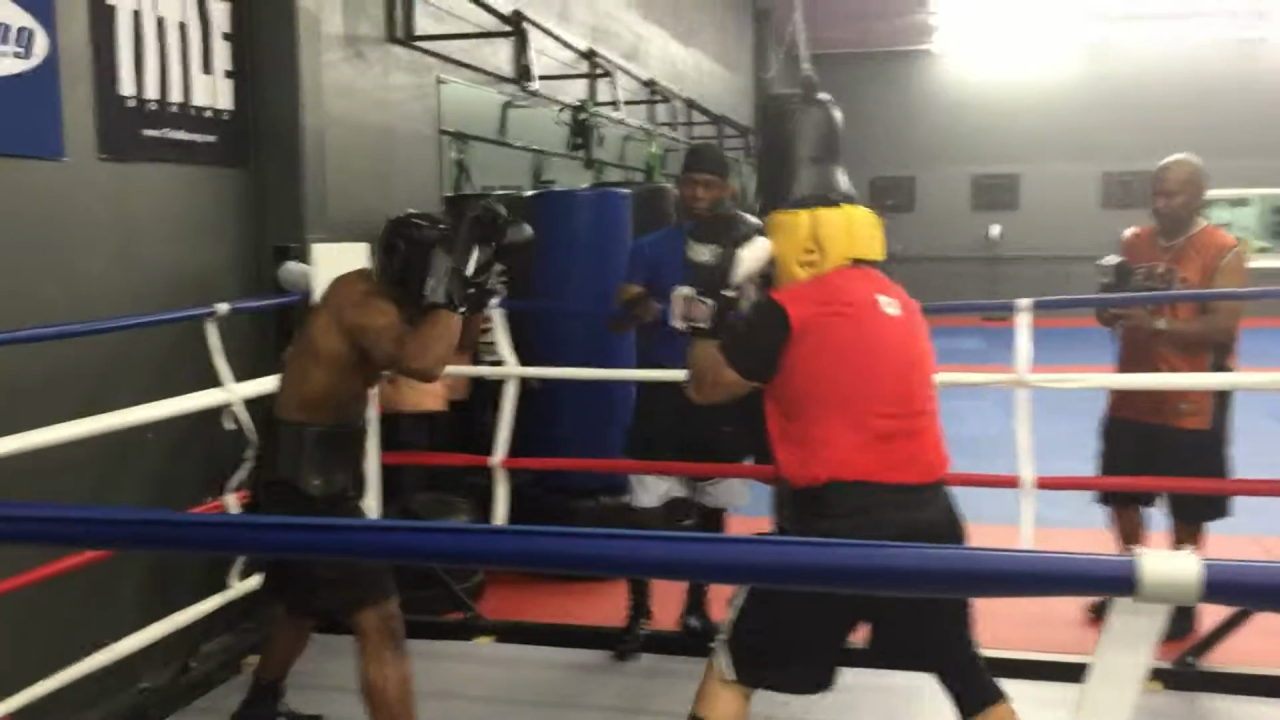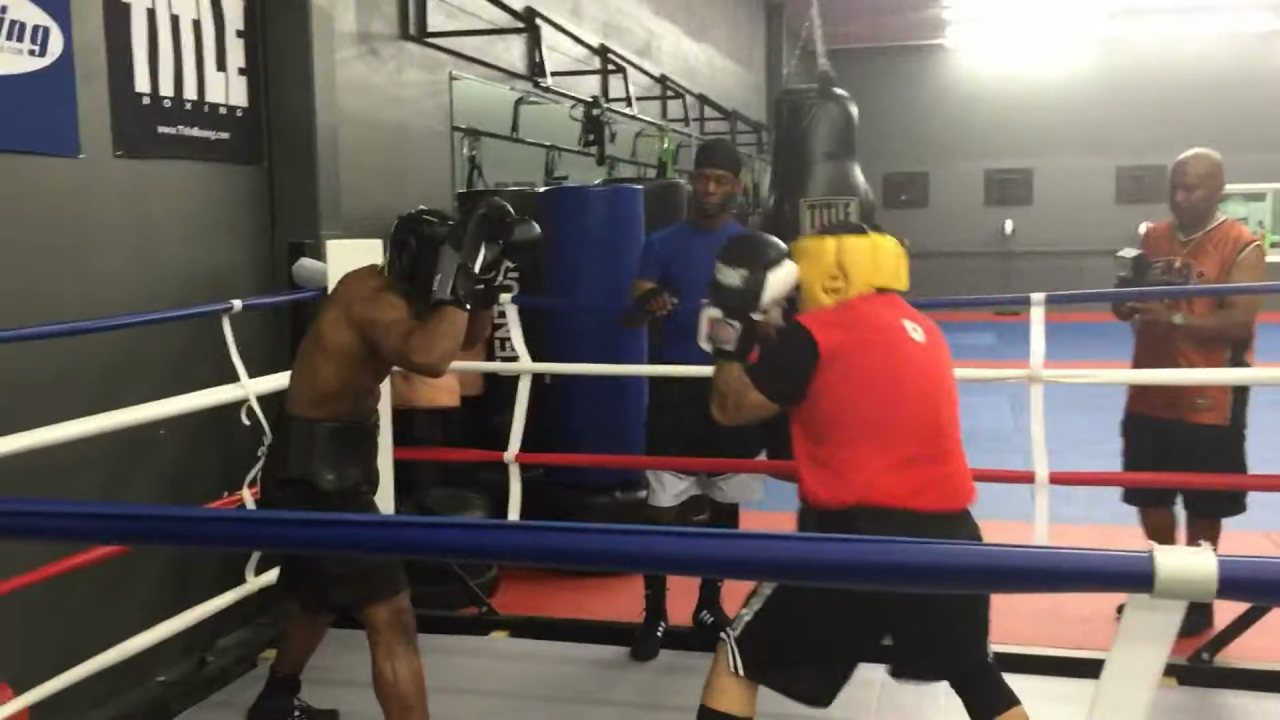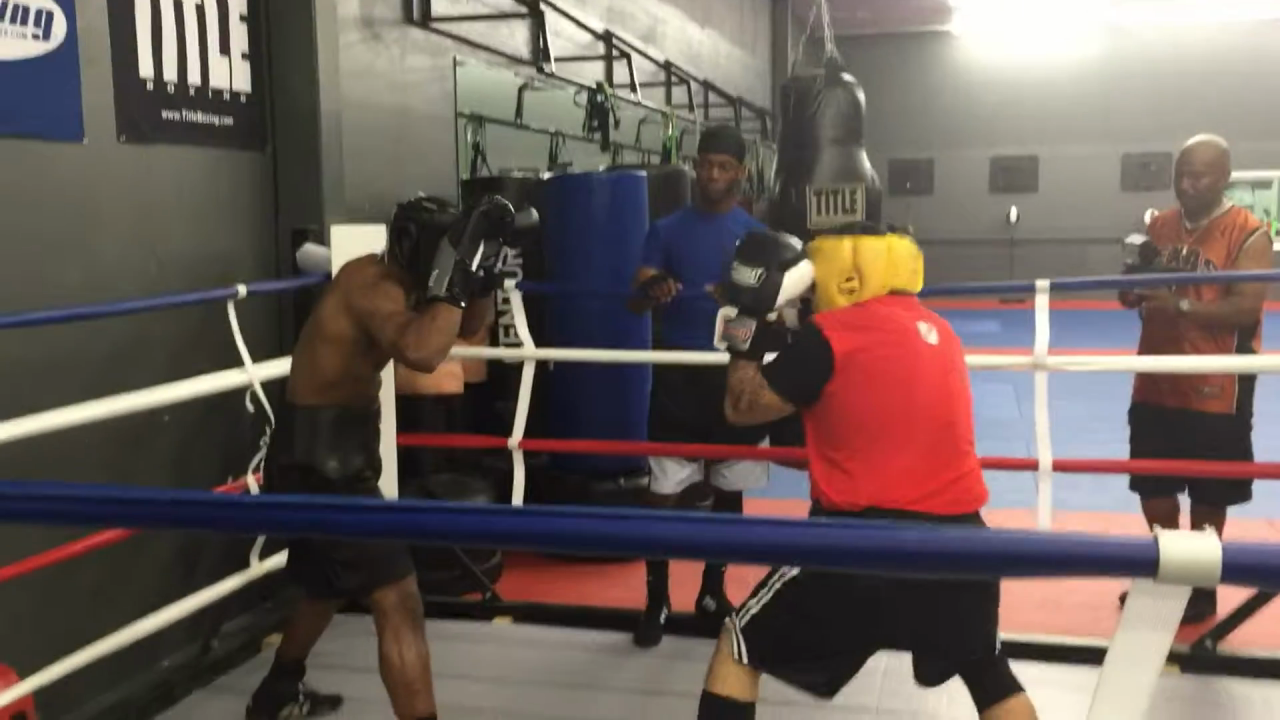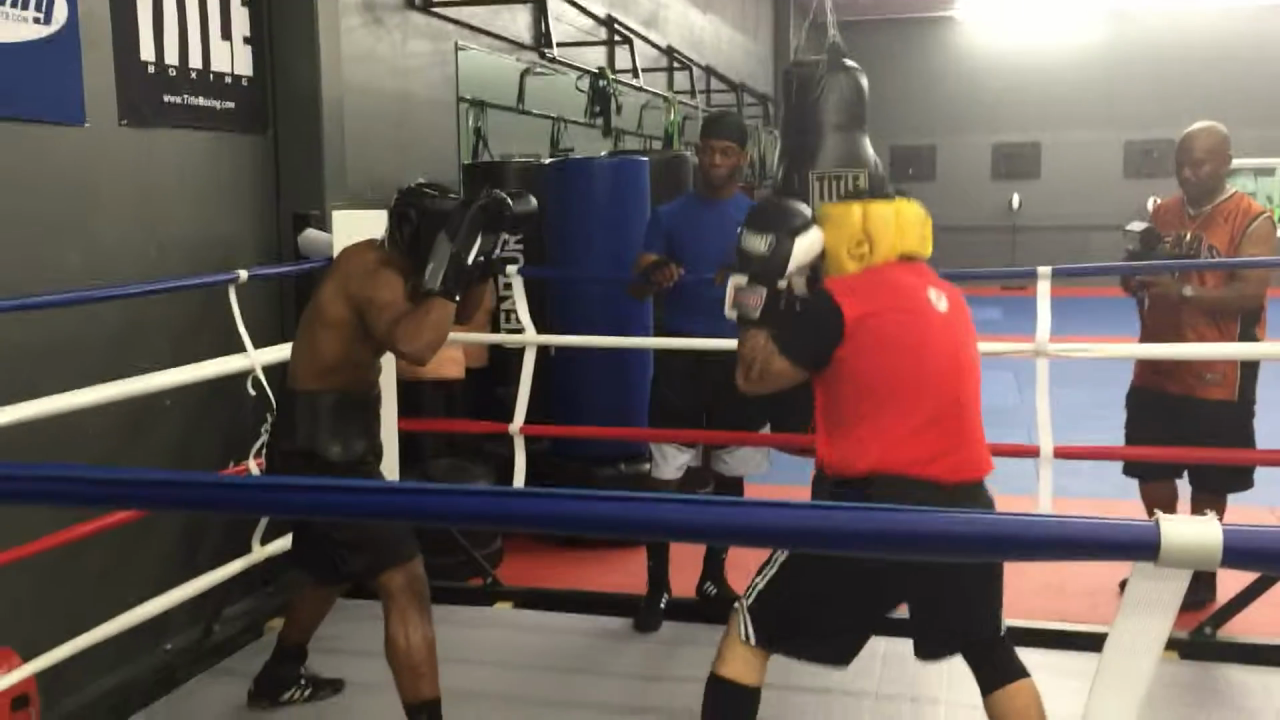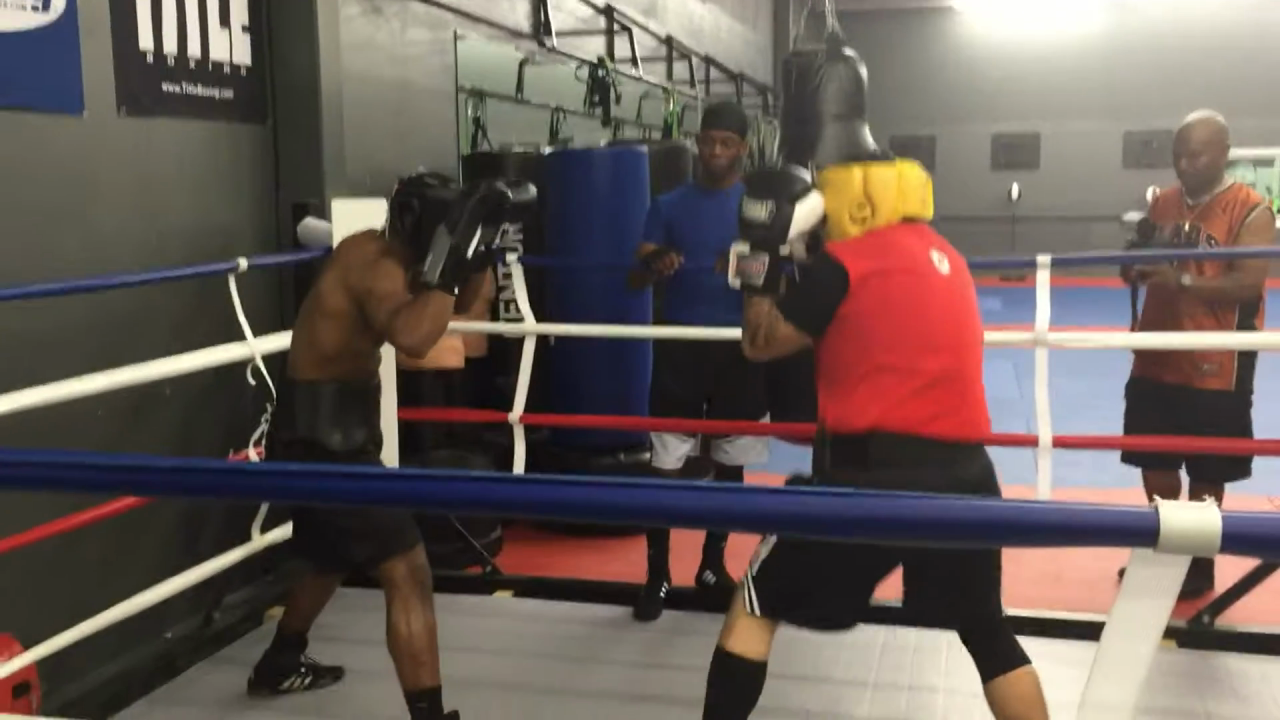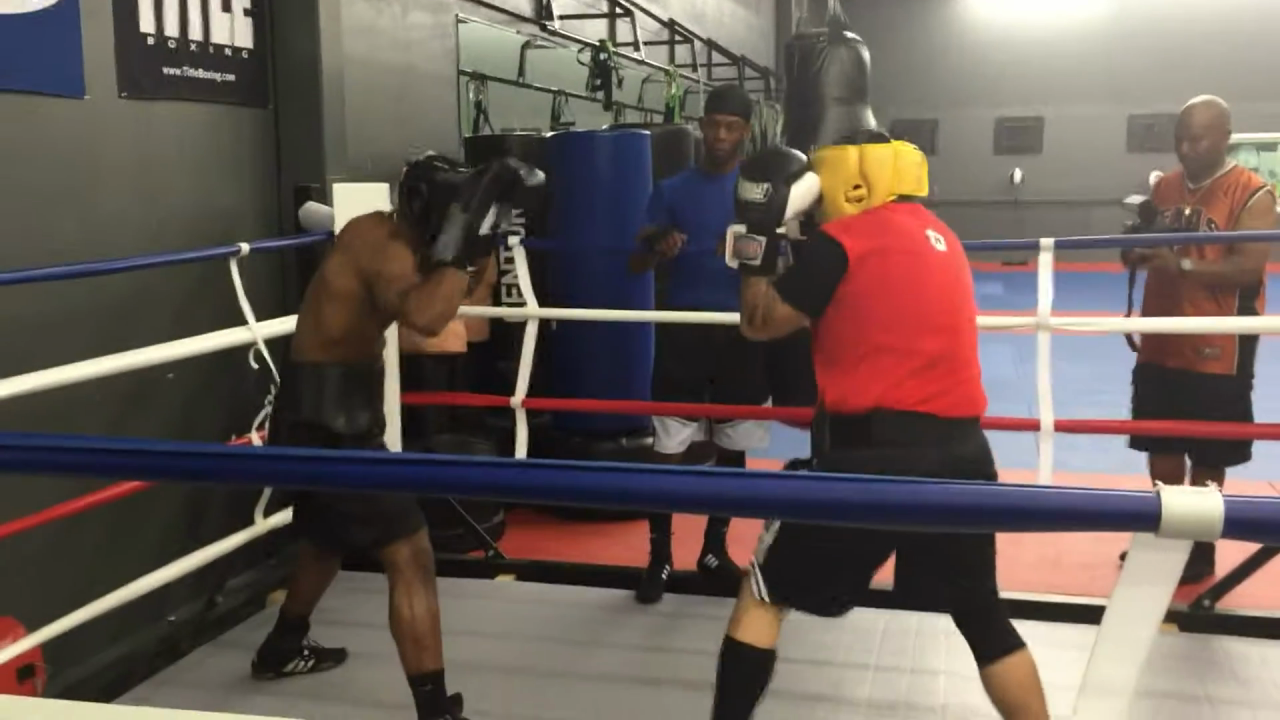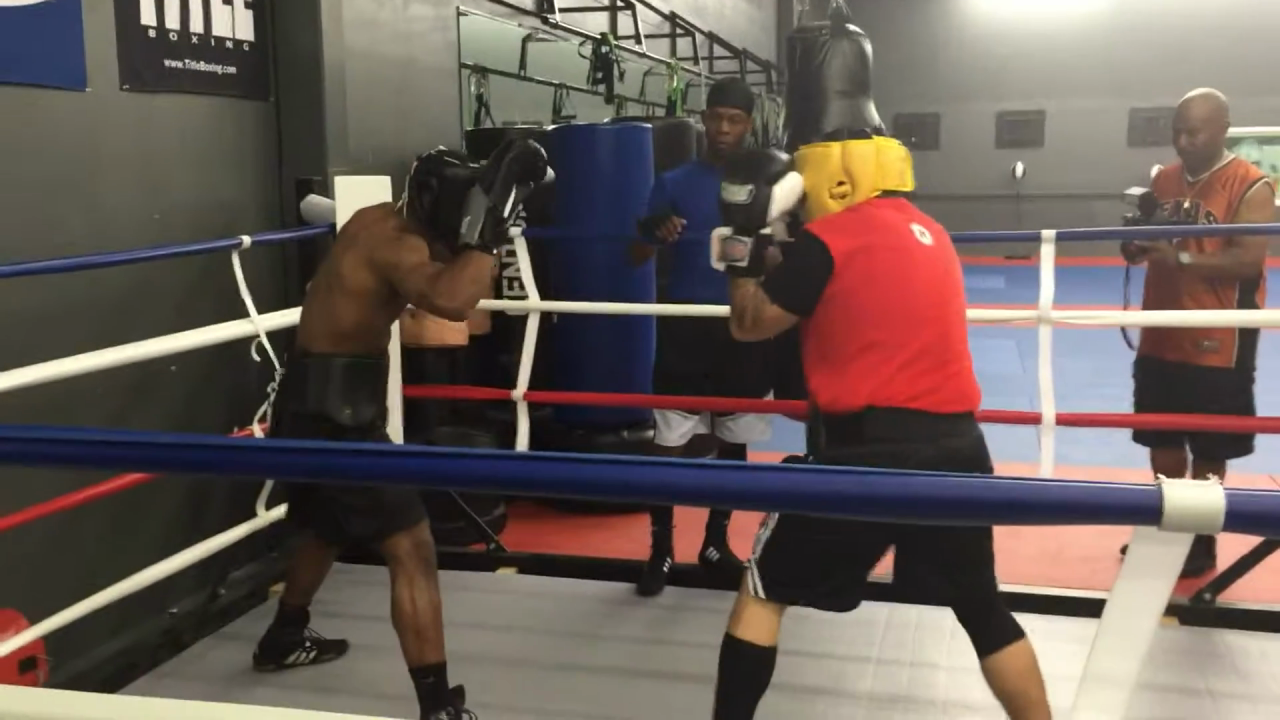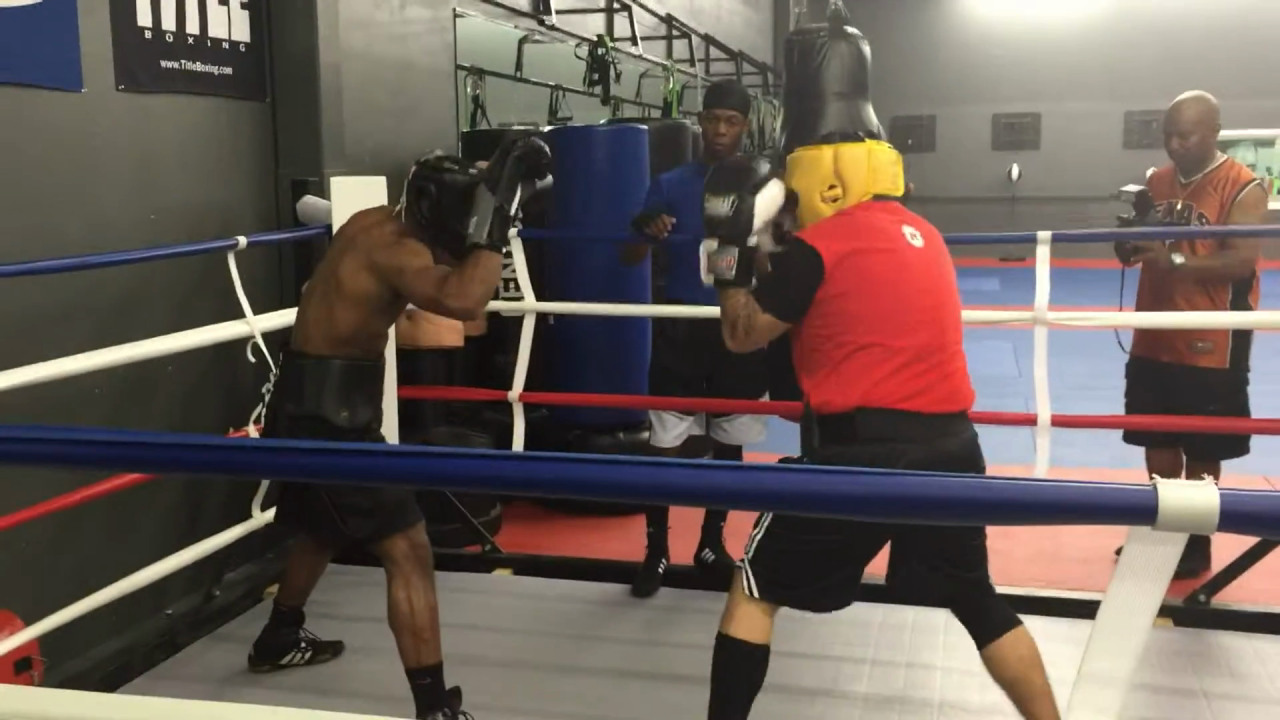
dt=0.1s
person 1, frame 1
left shoulder: (790, 308)
right shoulder: (901, 301)
left elbow: (706, 387)
left wrist: (704, 305)
left hip: (835, 524)
right hip: (926, 516)
person 1, frame 2
left shoulder: (814, 334)
right shoulder: (922, 330)
left elbow: (730, 409)
left wrist: (731, 317)
left hip: (859, 540)
right hip: (948, 537)
left knee: (737, 663)
right knee: (976, 678)
person 1, frame 3
left shoulder: (832, 336)
right shoulder: (938, 333)
left elbow: (743, 409)
left wrist: (745, 319)
left knee: (738, 652)
right knee: (985, 668)
person 1, frame 4
left shoulder: (842, 301)
right shoulder: (949, 300)
left elbow: (754, 376)
left wrist: (755, 284)
left hip: (872, 513)
right hip: (963, 509)
left knee: (747, 636)
right knee: (990, 653)
person 1, frame 5
left shoulder: (846, 264)
right shoulder: (948, 260)
left elbow: (763, 343)
left wrist: (758, 258)
right wrist: (790, 259)
left hip: (870, 473)
right hip: (963, 476)
left knee: (754, 607)
right knee: (989, 634)
person 1, frame 6
left shoulder: (841, 239)
right shoulder: (940, 240)
left elbow: (762, 322)
left wrist: (755, 237)
right wrist: (774, 231)
left hip: (872, 450)
right hip: (960, 454)
left knee: (760, 596)
right knee: (983, 622)
person 1, frame 7
left shoulder: (829, 239)
right shoulder: (928, 233)
left elbow: (750, 325)
left wrist: (742, 234)
right wrist: (768, 242)
left hip: (868, 450)
right hip: (956, 448)
left knee: (760, 594)
right knee: (983, 611)
person 1, frame 8
left shoulder: (820, 244)
right shoulder: (921, 234)
left elbow: (744, 335)
left wrist: (730, 249)
right wrist: (757, 252)
left hip: (861, 450)
right hip: (950, 446)
left knee: (753, 592)
right knee: (980, 605)
person 2, frame 1
left shoulder: (365, 287)
right shoulder: (366, 306)
left elbow: (454, 336)
right elbow: (424, 363)
left wrist: (477, 282)
right wrist: (453, 277)
left hip: (300, 474)
right hip: (307, 481)
left knee: (304, 600)
right knee: (379, 624)
person 2, frame 2
left shoulder: (375, 283)
right shoulder: (375, 302)
left elbow: (466, 334)
right elbow: (430, 357)
left wrist: (482, 282)
right wrist: (461, 274)
left hip: (312, 468)
right hip: (319, 477)
left knee: (319, 595)
right knee: (390, 618)
person 2, frame 3
left shoulder: (377, 274)
right shoulder: (378, 290)
left elbow: (468, 323)
right elbow: (423, 353)
left wrist: (481, 269)
right wrist: (458, 265)
left hip: (318, 456)
right hip: (323, 463)
left knee: (329, 580)
right knee: (398, 601)
person 2, frame 4
left shoulder: (374, 258)
right shoulder: (375, 276)
left elbow: (462, 311)
right elbow: (415, 344)
left wrist: (479, 259)
right wrist: (455, 257)
left hip: (320, 440)
right hip: (325, 448)
left knee: (333, 566)
right knee: (404, 584)
person 2, frame 5
left shoulder: (372, 246)
right shoulder: (376, 266)
left elbow: (459, 299)
right elbow: (413, 338)
left wrist: (477, 249)
right wrist: (454, 249)
left hip: (315, 430)
right hip: (326, 437)
left knee: (330, 553)
right knee: (407, 572)
left ankle: (280, 665)
person 2, frame 6
left shoulder: (378, 228)
right shoulder: (385, 248)
left elbow: (460, 282)
right elbow: (426, 317)
left wrist: (483, 230)
right wrist: (466, 227)
left hip: (317, 413)
right hip: (330, 421)
left knee: (331, 537)
right knee: (410, 556)
left ankle: (282, 648)
person 2, frame 7
left shoulder: (380, 218)
right shoulder: (395, 244)
left elbow: (451, 274)
right elbow: (455, 300)
left wrist: (494, 207)
right wrist: (489, 210)
left hip: (312, 404)
right hip: (332, 412)
left knee: (328, 527)
right knee: (411, 547)
left ankle: (283, 639)
person 2, frame 8
left shoulder: (377, 222)
right shoulder: (395, 249)
left elbow: (455, 272)
right elbow: (465, 300)
left wrist: (494, 211)
right wrist: (495, 208)
left hip: (308, 405)
right hip: (329, 414)
left knee: (322, 528)
right knee: (407, 549)
left ankle: (279, 640)
person 3, frame 1
right shoulder: (649, 248)
right elbow: (618, 318)
right wrist: (635, 311)
right hip: (660, 387)
left knee: (710, 505)
right knee: (647, 506)
left ankle: (696, 609)
right ankle: (638, 612)
person 3, frame 2
right shoulder: (662, 244)
right elbow: (630, 314)
right wrist: (647, 306)
right hip: (674, 383)
left knee: (724, 501)
right knee: (662, 504)
left ankle: (709, 605)
right ankle: (655, 614)
person 3, frame 3
left shoulder: (758, 235)
right shoulder: (666, 229)
right elbow: (634, 301)
right wrist: (652, 292)
right hip: (677, 371)
left knee: (728, 489)
right knee: (664, 490)
left ankle: (711, 592)
right ankle: (657, 601)
person 3, frame 4
right shoulder: (668, 215)
right elbow: (636, 287)
right wrist: (654, 277)
left hip: (735, 357)
right hip: (678, 357)
left knee: (729, 474)
right knee: (665, 476)
left ankle: (712, 577)
right ankle: (657, 586)
person 3, frame 5
right shoulder: (669, 206)
right elbow: (635, 280)
right wrist: (653, 265)
left hip: (735, 347)
right hip: (679, 345)
left knee: (730, 463)
right knee: (666, 465)
left ankle: (713, 565)
right ankle: (657, 575)
person 3, frame 6
right shoulder: (671, 190)
right elbow: (636, 264)
right wrist: (655, 247)
left hip: (737, 332)
right hip: (681, 330)
left knee: (731, 447)
right knee: (668, 450)
left ankle: (714, 549)
right ankle: (659, 558)
person 3, frame 7
right shoulder: (673, 183)
right elbow: (638, 257)
right wrist: (653, 235)
right hip: (683, 324)
left knee: (734, 441)
right knee: (669, 443)
left ankle: (716, 543)
right ankle: (661, 550)
person 3, frame 8
right shoulder: (669, 184)
right elbow: (630, 257)
right wrist: (645, 234)
right hip: (678, 325)
left knee: (729, 442)
right knee: (665, 443)
left ankle: (711, 544)
right ankle: (656, 552)
person 4, frame 1
left shoulder: (1223, 253)
right shoulder: (1135, 243)
left elbow: (1223, 328)
right elbow: (1114, 313)
left wrist: (1156, 325)
right wrist: (1110, 307)
left hip: (1190, 406)
right hip: (1132, 399)
left knee: (1187, 510)
right knee: (1122, 499)
left ankle: (1180, 601)
person 4, frame 2
left shoulder: (1241, 247)
right shoulder: (1152, 238)
left elbow: (1240, 322)
right elbow: (1130, 308)
left wrist: (1173, 319)
right wrist: (1127, 301)
left hip: (1207, 401)
right hip: (1149, 395)
left knee: (1203, 506)
right knee: (1149, 498)
left ankle: (1195, 598)
person 4, frame 3
left shoulder: (1249, 234)
right shoulder: (1160, 226)
left elbow: (1247, 310)
right elbow: (1137, 294)
left wrist: (1180, 306)
right wrist: (1133, 290)
left hip: (1213, 390)
right hip: (1154, 384)
left knee: (1207, 495)
right knee: (1152, 487)
left ankle: (1200, 586)
person 4, frame 4
right shoulder: (1163, 213)
right elbow: (1139, 281)
left wrist: (1183, 292)
right wrist: (1136, 276)
left hip: (1216, 377)
right hip: (1155, 370)
left knee: (1208, 482)
right knee: (1149, 471)
left ankle: (1200, 572)
person 4, frame 5
right shoulder: (1161, 203)
right elbow: (1141, 272)
left wrist: (1182, 282)
right wrist: (1134, 266)
left hip: (1213, 366)
right hip: (1155, 361)
left knee: (1206, 472)
right knee: (1154, 462)
left ankle: (1198, 562)
person 4, frame 6
right shoulder: (1163, 187)
right elbow: (1142, 256)
left wrist: (1182, 266)
right wrist: (1135, 249)
left hip: (1215, 350)
right hip: (1159, 345)
left knee: (1207, 456)
right knee: (1160, 447)
left ankle: (1199, 546)
person 4, frame 7
right shoulder: (1163, 180)
right elbow: (1139, 253)
left wrist: (1182, 259)
right wrist: (1135, 241)
left hip: (1215, 343)
right hip: (1159, 338)
left knee: (1208, 449)
right knee: (1162, 440)
left ankle: (1201, 539)
person 4, frame 8
left shoulder: (1243, 188)
right shoulder: (1156, 182)
left elbow: (1242, 262)
right elbow: (1132, 255)
left wrist: (1174, 260)
right wrist: (1128, 242)
left hip: (1209, 344)
right hip: (1153, 339)
left knee: (1203, 450)
right knee: (1157, 441)
left ankle: (1195, 541)
